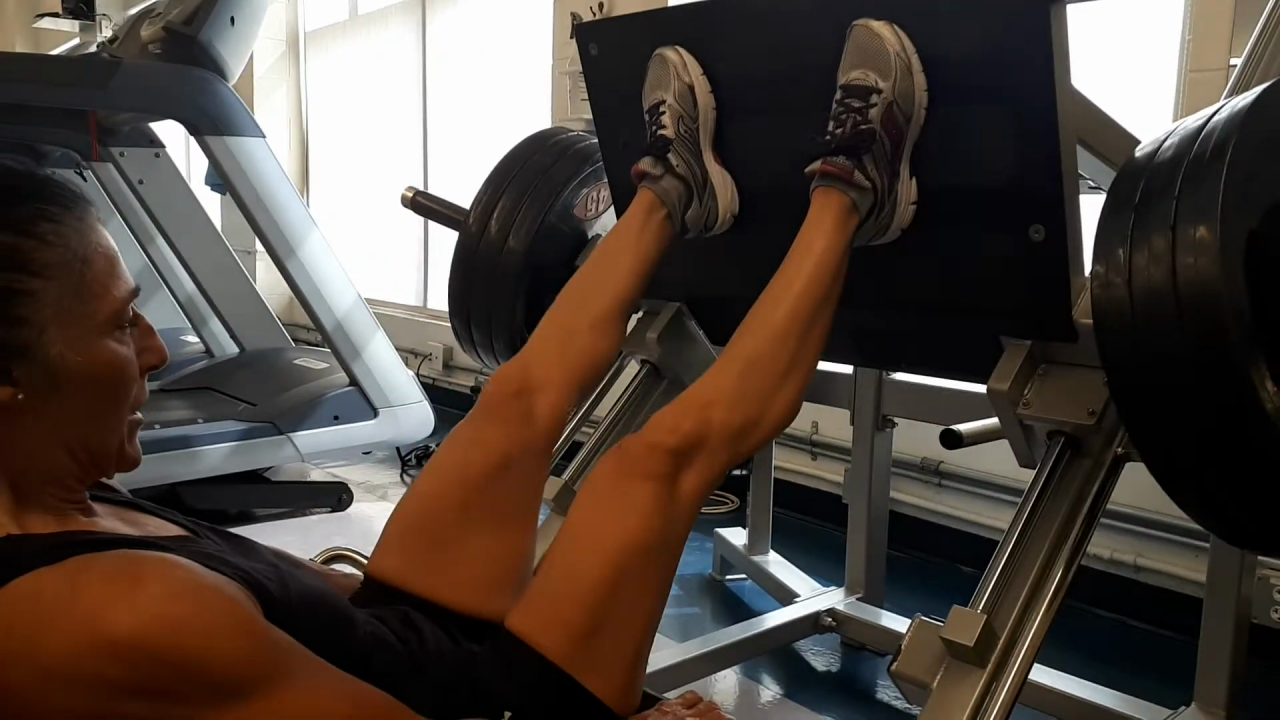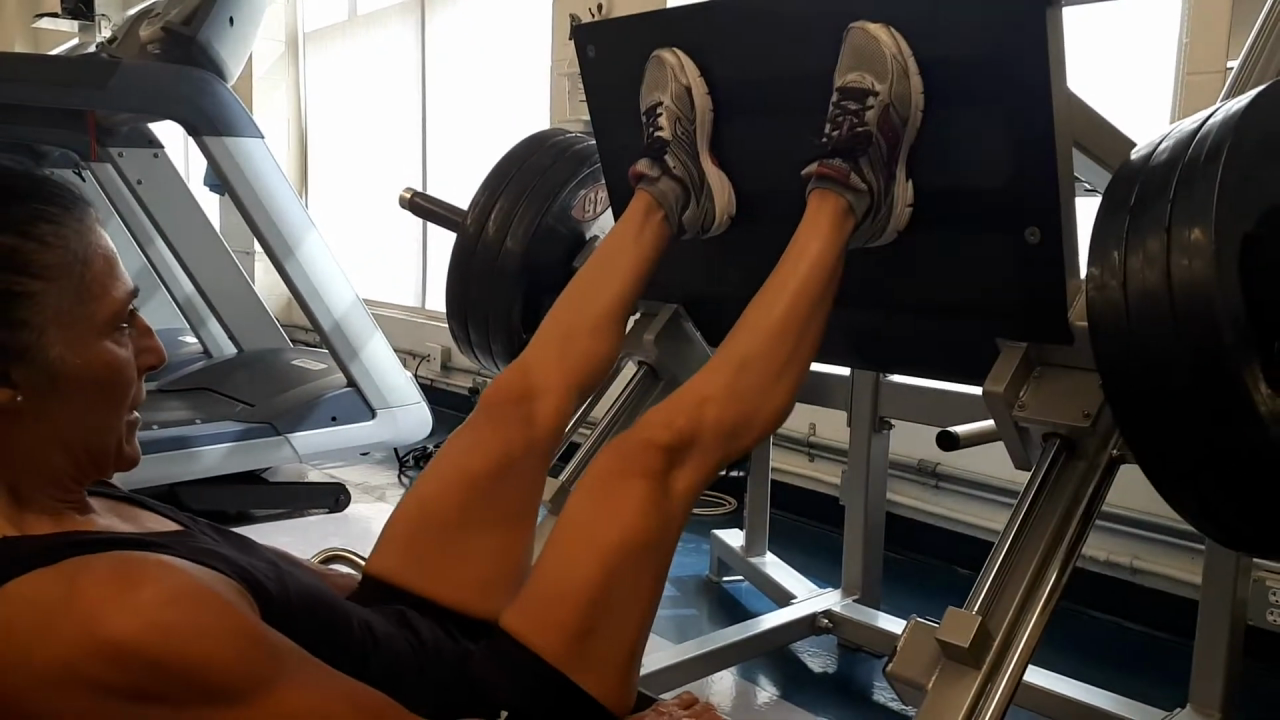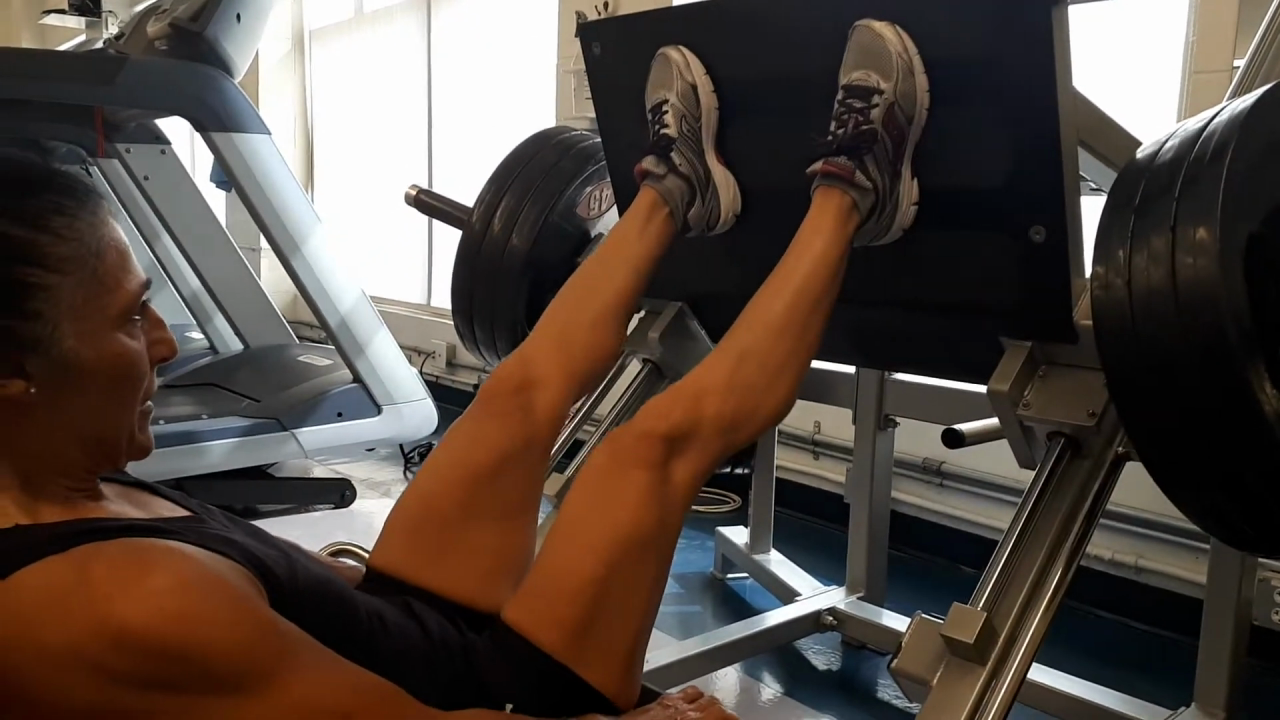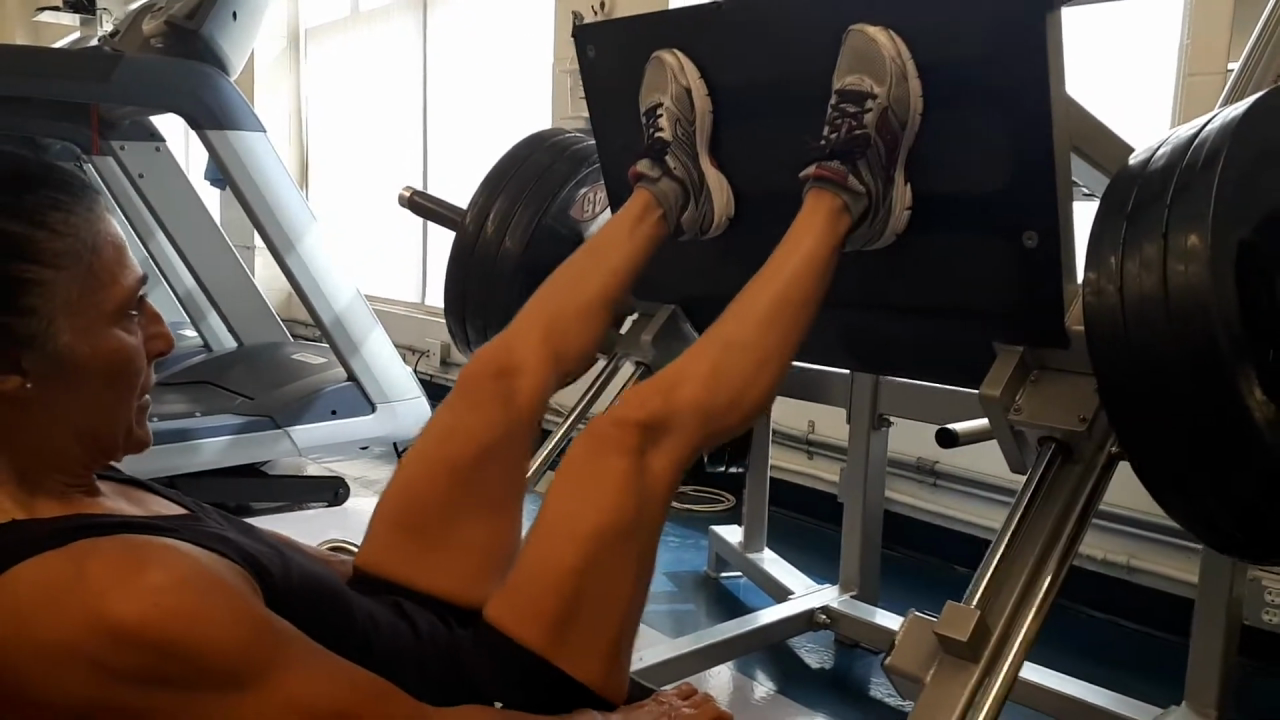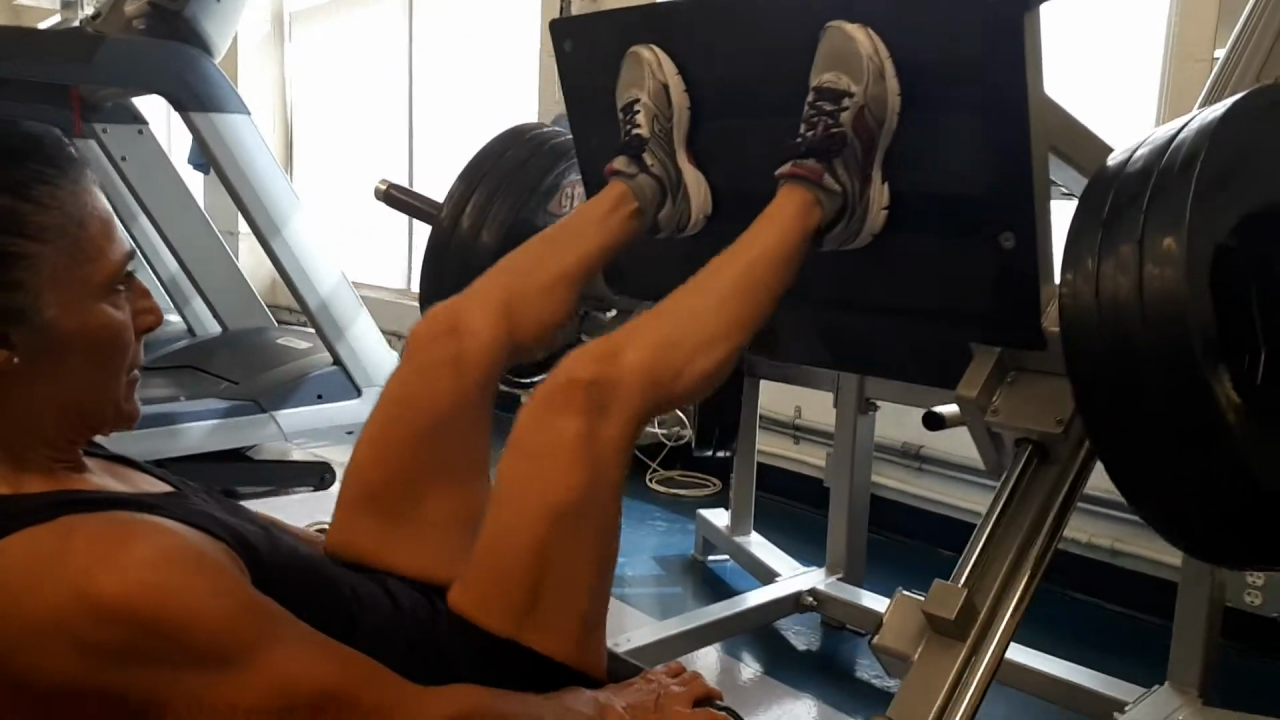
dt=0.3s
person 1, frame 1
right shoulder: (105, 615)
left hip: (389, 642)
left knee: (523, 395)
right knee: (671, 448)
left ankle: (666, 193)
right ankle: (845, 196)
person 1, frame 2
right shoulder: (101, 618)
left wrist: (340, 583)
left hip: (391, 640)
left knee: (525, 400)
right knee: (663, 447)
left ankle: (664, 195)
right ankle: (842, 198)
person 1, frame 3
right shoulder: (115, 604)
left wrist: (340, 578)
left hip: (399, 632)
left knee: (525, 388)
right knee: (660, 439)
left ankle: (670, 192)
right ankle: (847, 198)
person 1, frame 4
right shoulder: (102, 602)
left wrist: (370, 571)
left hip: (384, 631)
left knee: (506, 373)
right knee: (647, 424)
left ankle: (665, 193)
right ankle: (842, 198)
person 1, frame 5
right shoulder: (93, 578)
left hip: (367, 627)
left knee: (454, 334)
right knee: (594, 389)
left ankle: (638, 188)
right ankle: (814, 196)
